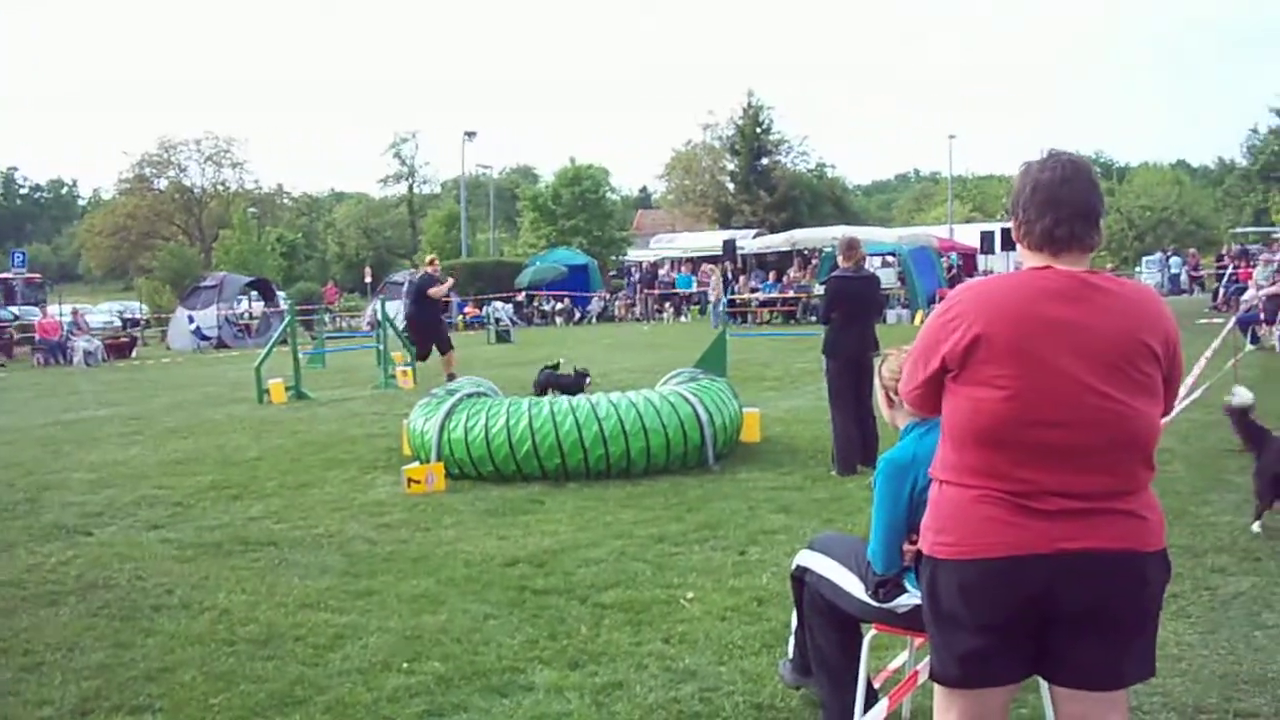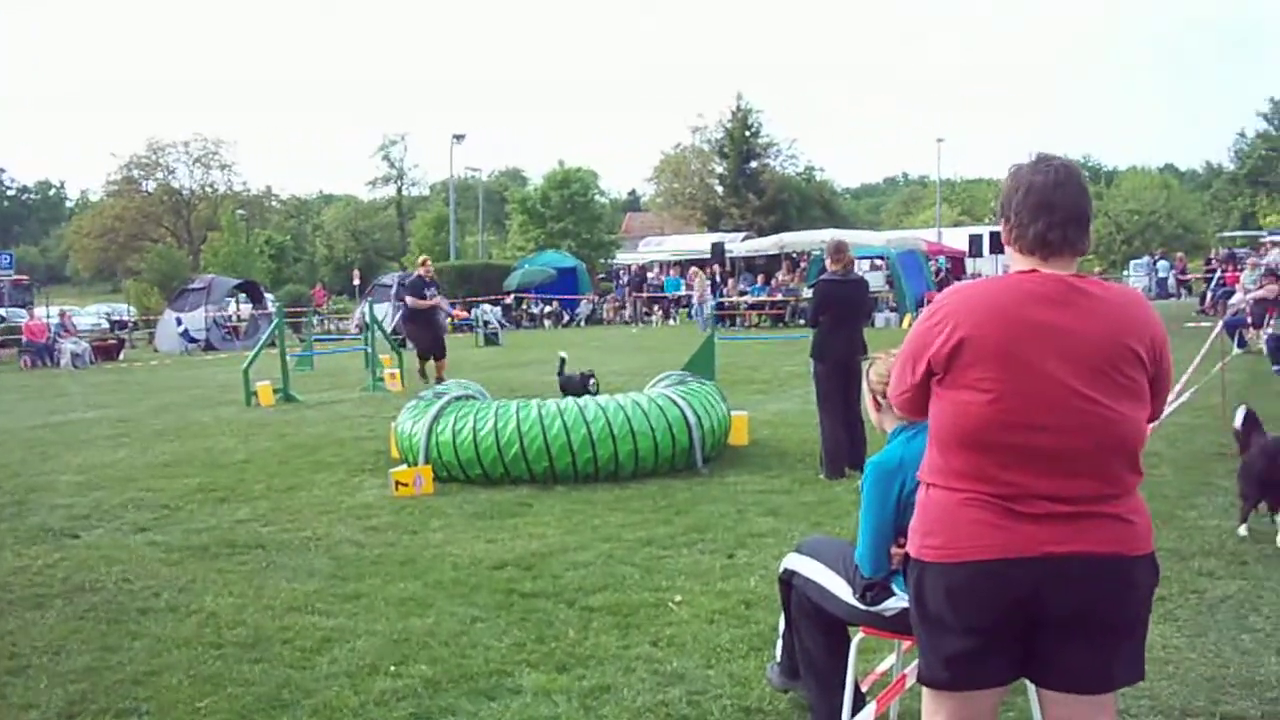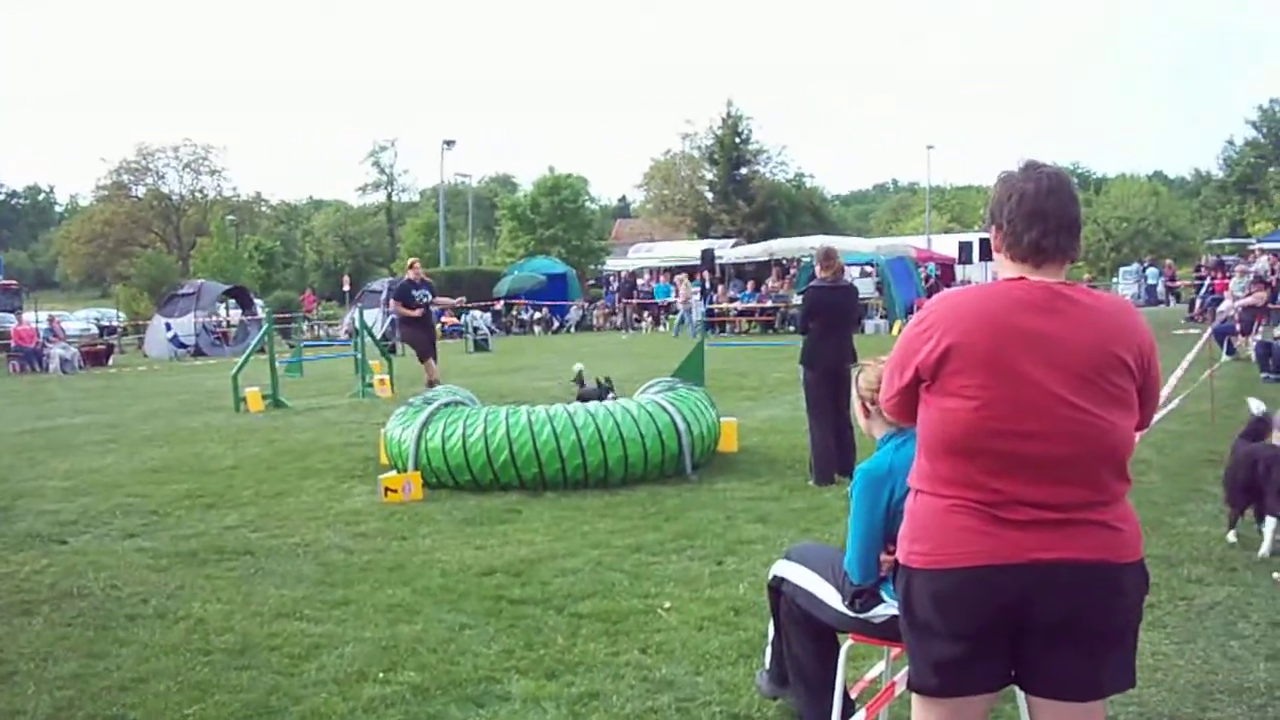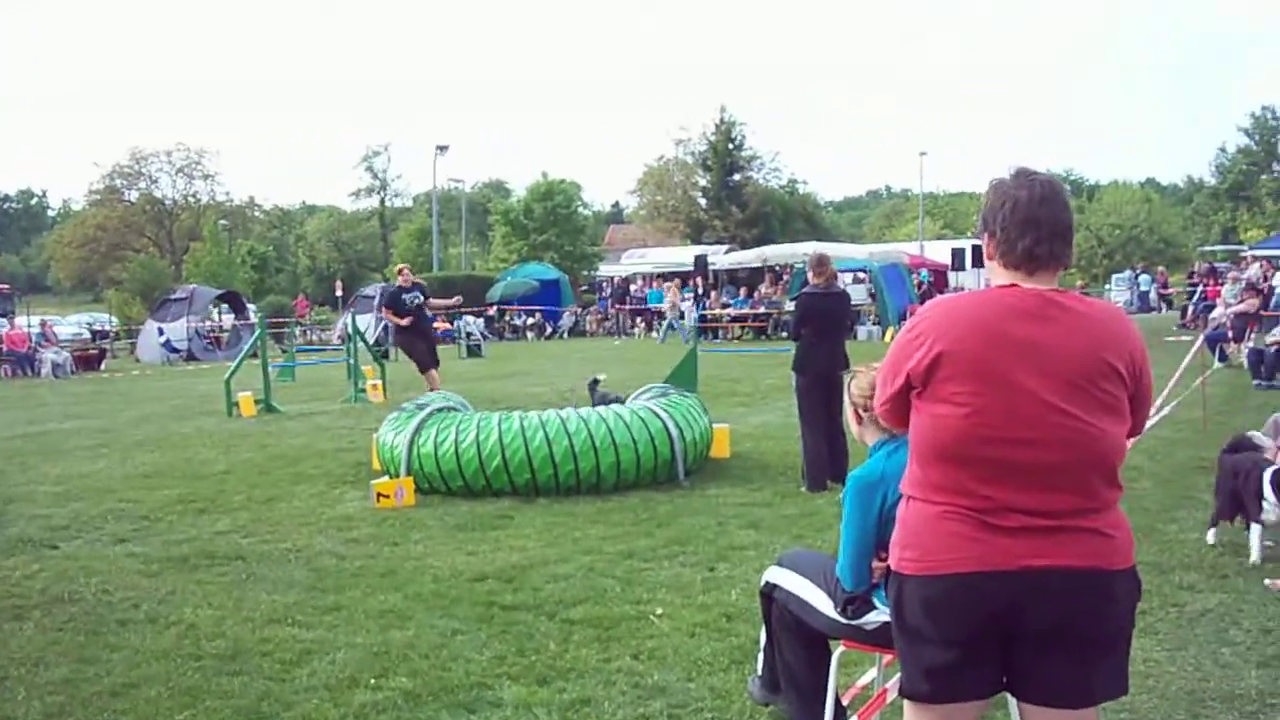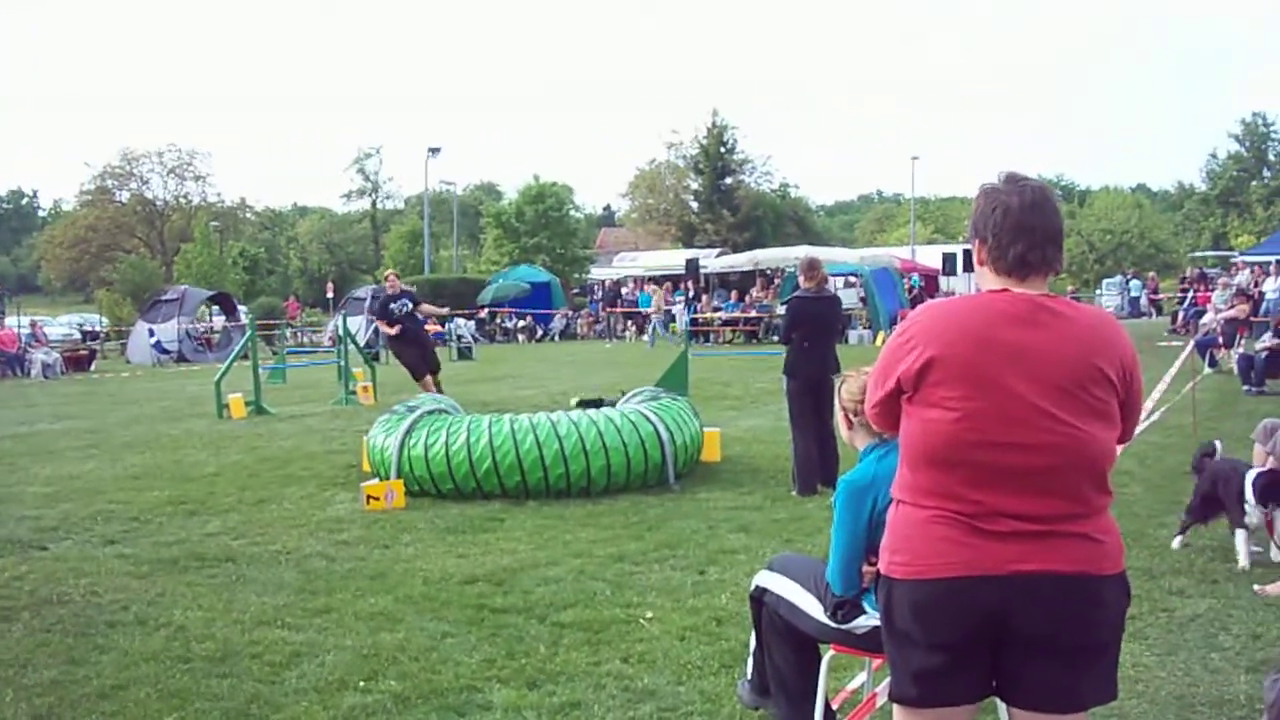
dt=0.1s
person 1, frame 1
left shoulder: (970, 305)
right shoulder: (1148, 310)
left elbow: (917, 396)
right elbow: (1161, 404)
left hip: (981, 552)
right hip: (1115, 554)
person 1, frame 2
left shoulder: (957, 309)
right shoulder: (1136, 315)
left elbow: (906, 400)
right elbow: (1150, 410)
left hip: (969, 556)
right hip: (1102, 558)
person 1, frame 3
left shoulder: (945, 316)
right shoulder: (1124, 323)
left elbow: (896, 405)
right elbow: (1140, 416)
left hip: (957, 562)
right hip: (1091, 567)
person 1, frame 4
left shoulder: (937, 323)
right shoulder: (1116, 330)
left elbow: (889, 412)
right elbow: (1131, 425)
left hip: (949, 570)
right hip: (1082, 573)
person 1, frame 5
left shoulder: (928, 327)
right shoulder: (1106, 336)
left elbow: (879, 413)
right elbow: (1121, 430)
left hip: (938, 574)
right hip: (1073, 578)
person 2, frame 1
left shoulder: (900, 460)
left elbow: (884, 561)
left wrist: (907, 547)
left hip: (924, 594)
left knee: (812, 566)
right knee: (828, 546)
right ankle: (810, 665)
person 2, frame 2
left shoulder: (887, 464)
left elbow: (872, 566)
left wrist: (892, 550)
left knee: (800, 569)
right knee: (815, 549)
right ankle: (799, 669)
person 2, frame 3
left shoulder: (877, 471)
left elbow: (860, 573)
left wrist: (883, 558)
left hip: (903, 604)
left knee: (788, 575)
right knee: (804, 555)
right ankle: (788, 675)
person 2, frame 4
left shoulder: (869, 478)
left elbow: (853, 580)
left wrist: (873, 564)
left knee: (781, 582)
right knee: (797, 562)
right ankle: (780, 682)
person 2, frame 5
left shoulder: (860, 481)
left elbow: (843, 584)
left wrist: (866, 569)
left hip: (885, 615)
left knee: (770, 588)
right knee: (785, 566)
right ankle: (769, 685)
person 3, frame 1
left shoulder: (835, 282)
right shoulder: (873, 280)
left elbow: (824, 317)
right elbow: (878, 312)
left hip: (839, 349)
right hip: (865, 347)
left knee: (842, 407)
right knee: (864, 403)
left ankle: (846, 464)
right ankle: (869, 457)
person 3, frame 2
left shoulder: (823, 285)
right shoulder: (861, 284)
left elbow: (812, 320)
right elbow: (866, 315)
left hip: (827, 352)
right hip: (853, 351)
left knee: (830, 410)
right knee: (852, 406)
left ankle: (834, 467)
right ankle: (857, 461)
person 3, frame 3
left shoulder: (813, 292)
right shoulder: (850, 290)
left elbow: (802, 327)
right elbow: (855, 322)
left hip: (816, 359)
right hip: (842, 357)
left knee: (820, 416)
right knee: (842, 413)
left ankle: (823, 474)
right ankle: (846, 467)
person 3, frame 4
left shoulder: (805, 298)
right shoulder: (843, 297)
left elbow: (794, 333)
right elbow: (847, 328)
left hip: (809, 365)
right hip: (835, 363)
left knee: (812, 423)
right knee: (834, 419)
left ankle: (816, 480)
right ankle: (839, 473)
person 3, frame 5
left shoulder: (796, 302)
right shoulder: (834, 301)
left elbow: (785, 337)
right elbow: (838, 332)
left hip: (799, 370)
right hip: (825, 368)
left knee: (802, 427)
right knee: (825, 423)
left ankle: (806, 484)
right ankle: (829, 477)
